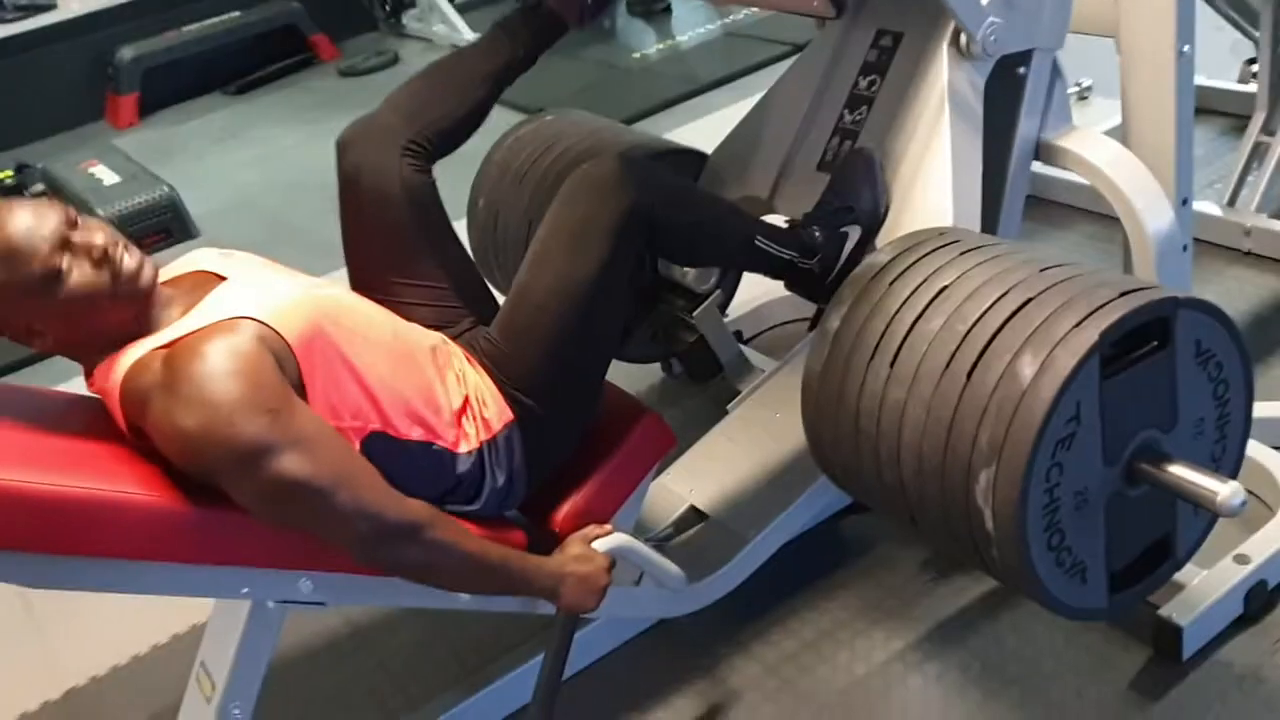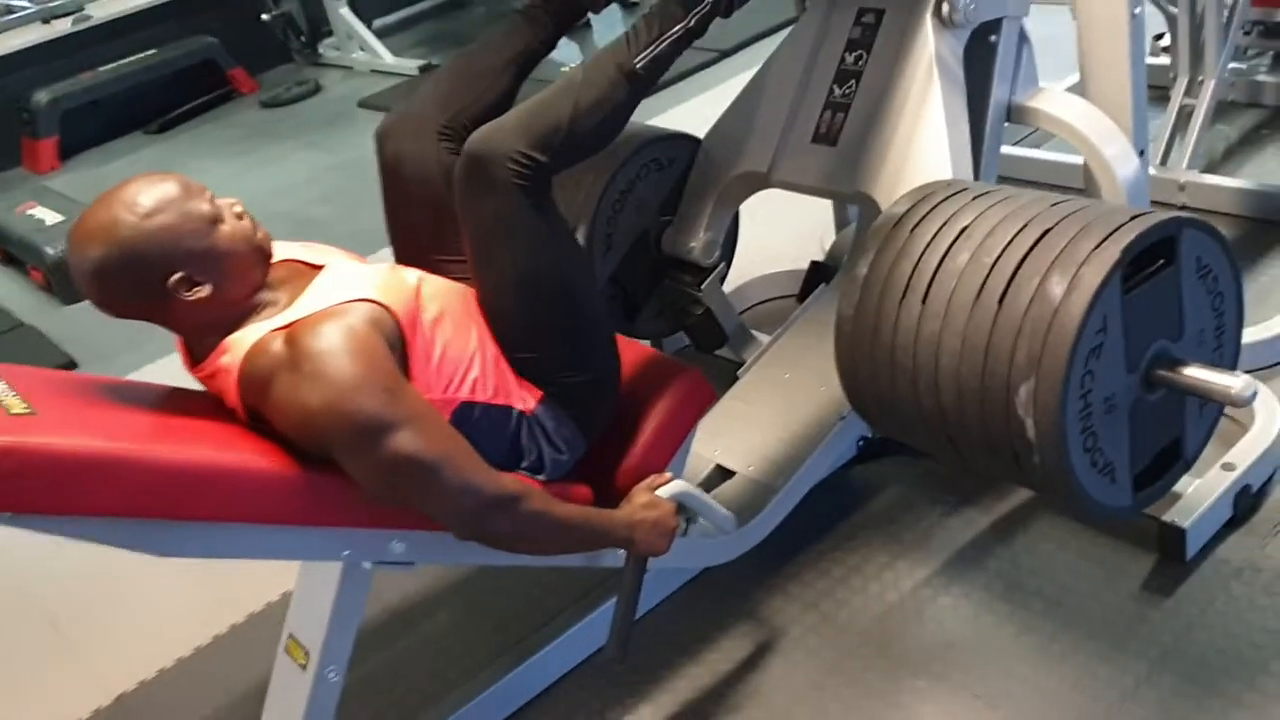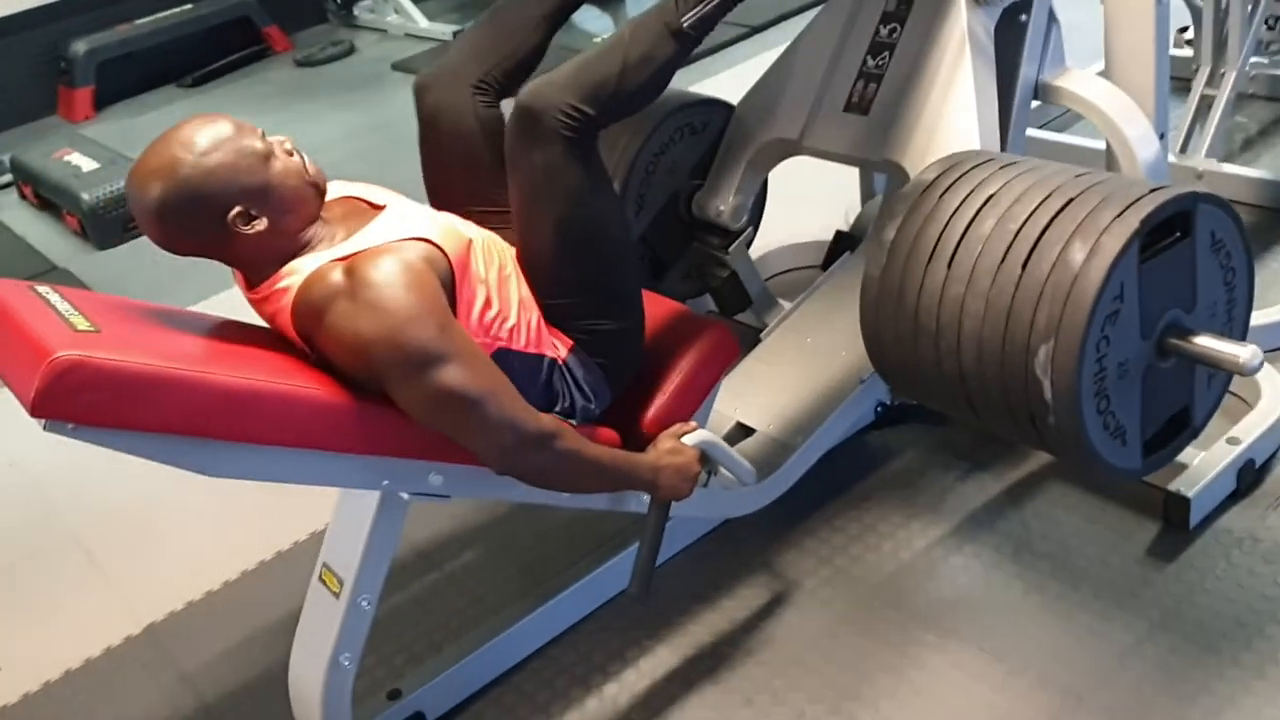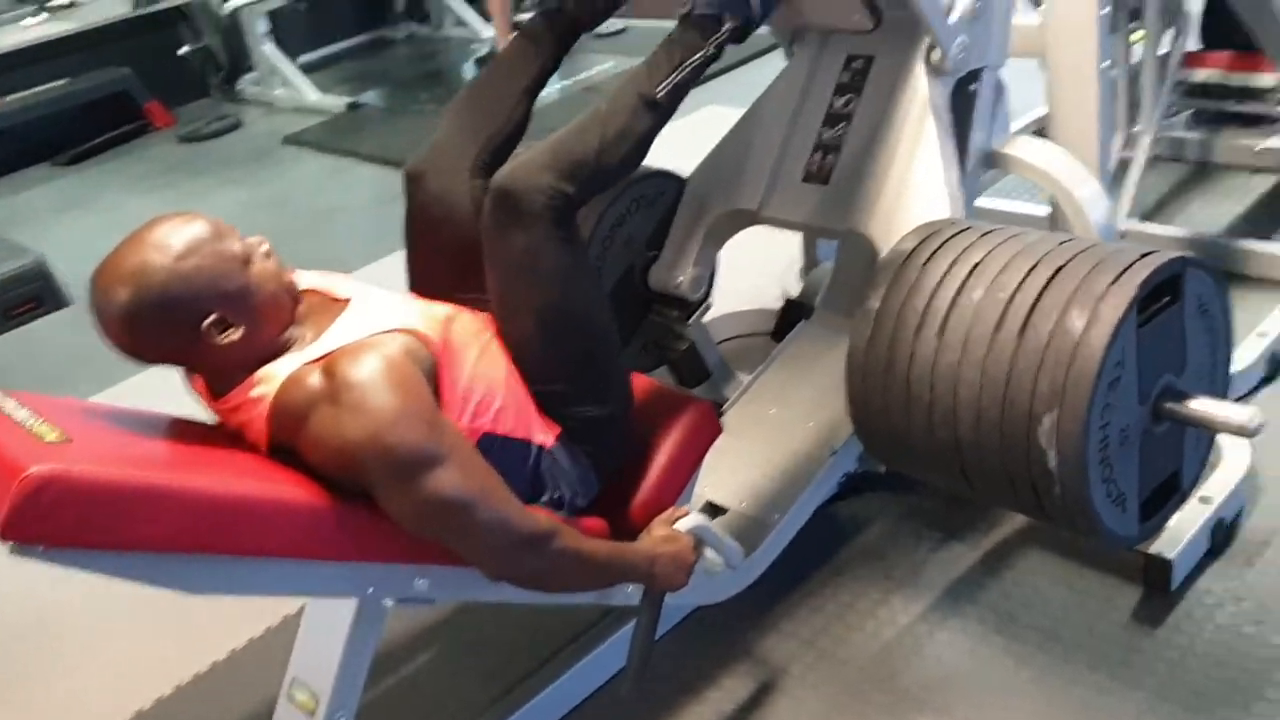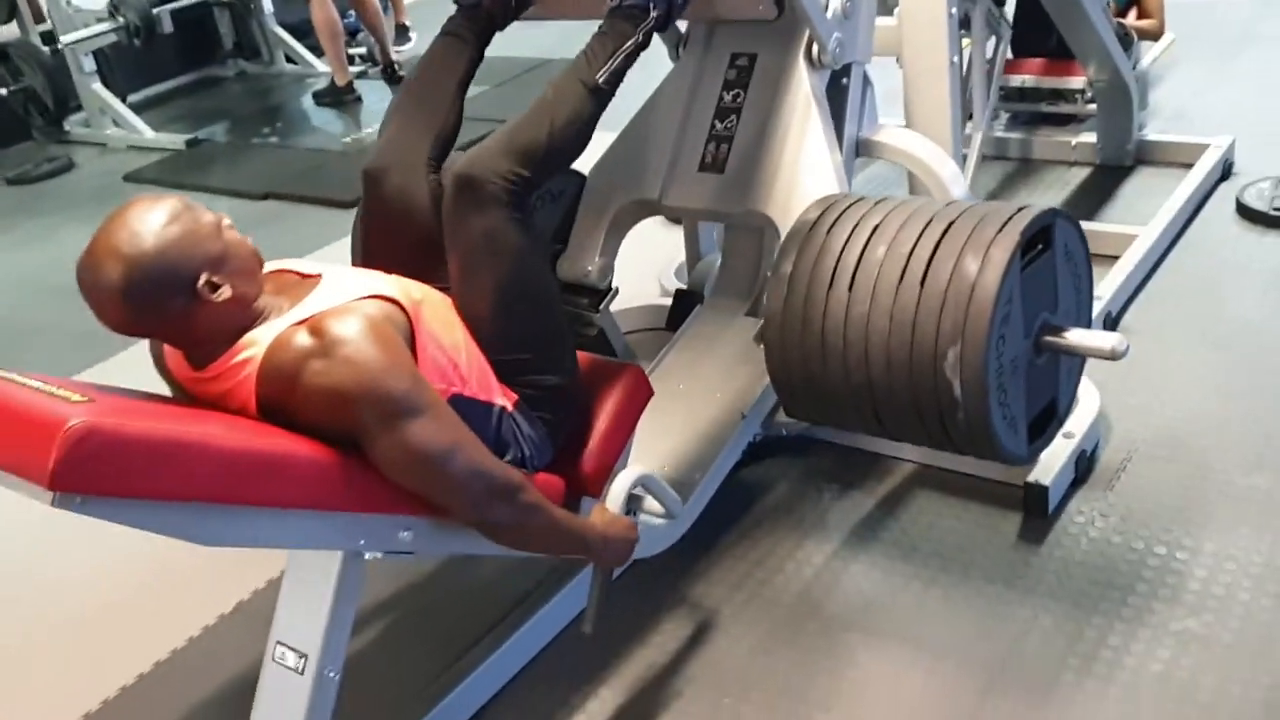
dt=1s
person 1, frame 1
left shoulder: (147, 298)
right shoulder: (203, 391)
right elbow: (381, 535)
right wrist: (552, 579)
left hip: (437, 350)
right hip: (494, 433)
left knee: (377, 147)
right knee: (610, 187)
right ankle: (810, 257)
person 1, frame 2
left shoulder: (221, 318)
right shoulder: (321, 364)
right elbow: (480, 509)
right wrist: (625, 527)
right hip: (544, 410)
left knee: (413, 134)
right knee: (500, 156)
person 1, frame 3
left shoulder: (279, 247)
right shoulder: (375, 294)
right elbow: (518, 447)
right wrist: (650, 471)
right hip: (576, 360)
left knee: (450, 88)
right knee: (549, 111)
person 1, frame 4
left shoulder: (222, 358)
right shoulder: (354, 395)
right elbow: (513, 549)
right wrist: (646, 561)
right hip: (560, 446)
left knee: (444, 171)
right knee: (526, 190)
person 1, frame 5
left shoulder: (175, 344)
right shoulder: (335, 352)
right elbow: (486, 501)
right wrist: (592, 537)
right hip: (515, 414)
left knee: (396, 170)
right knee: (483, 180)
